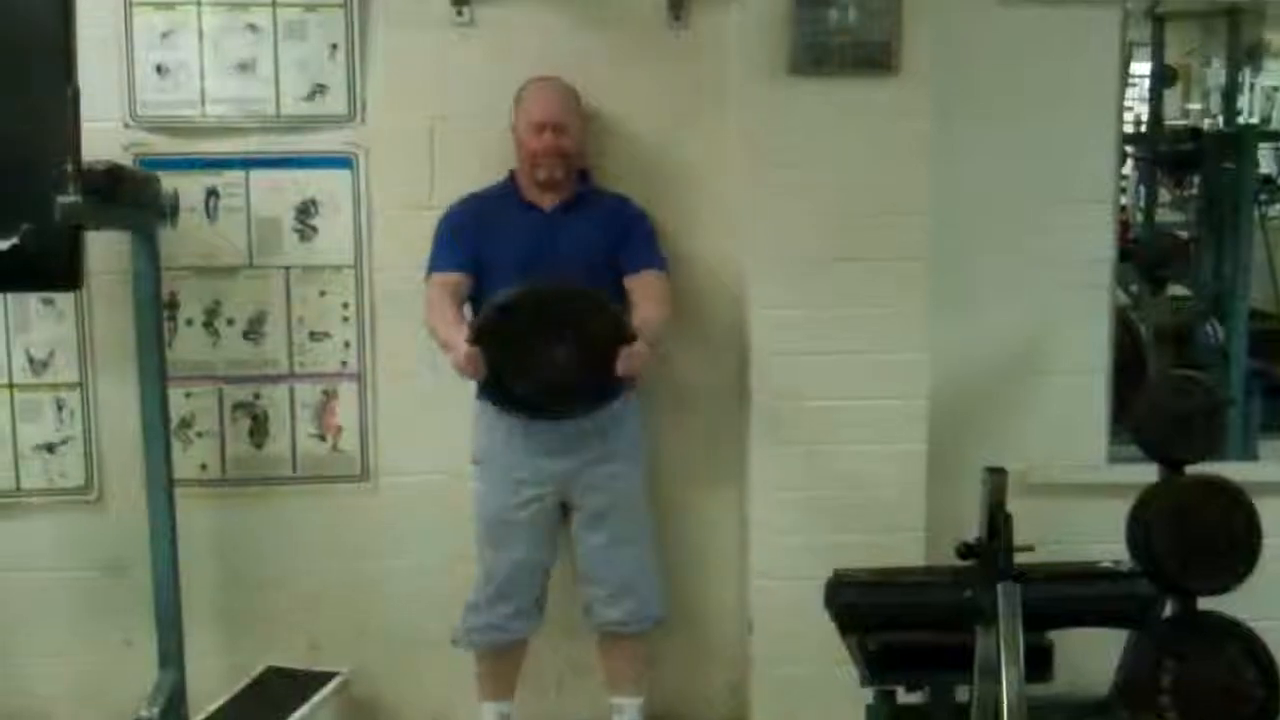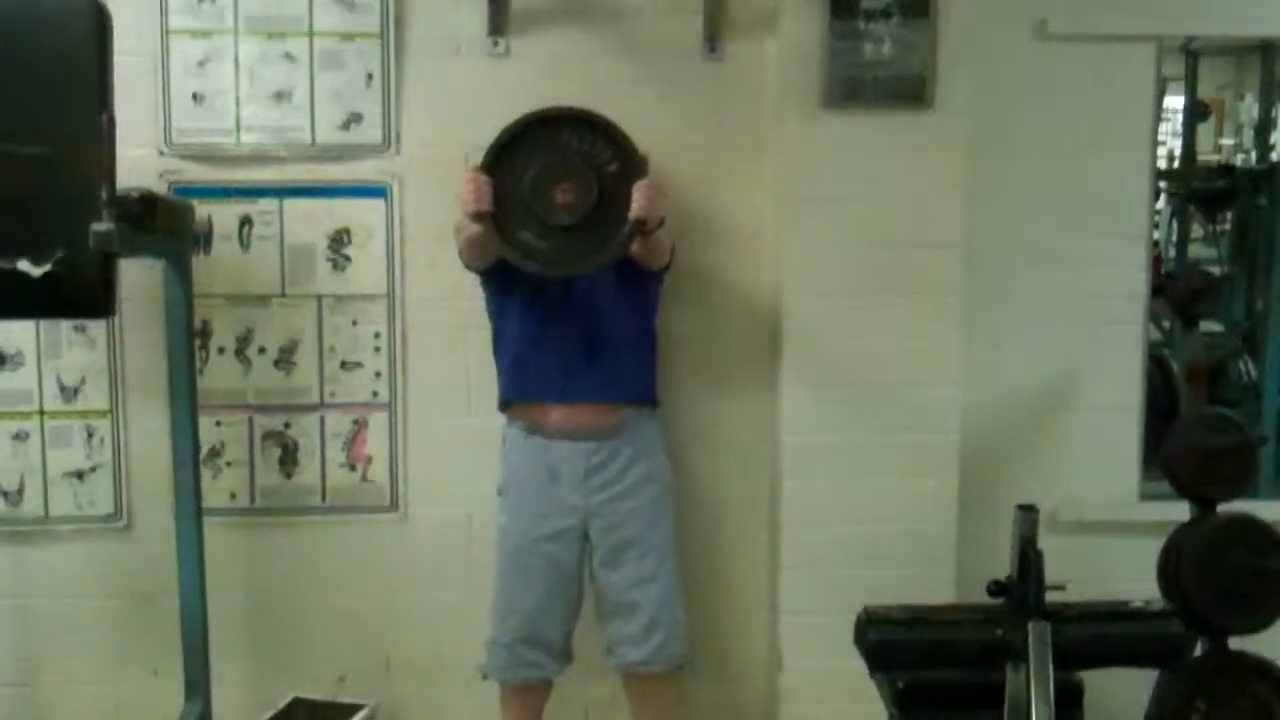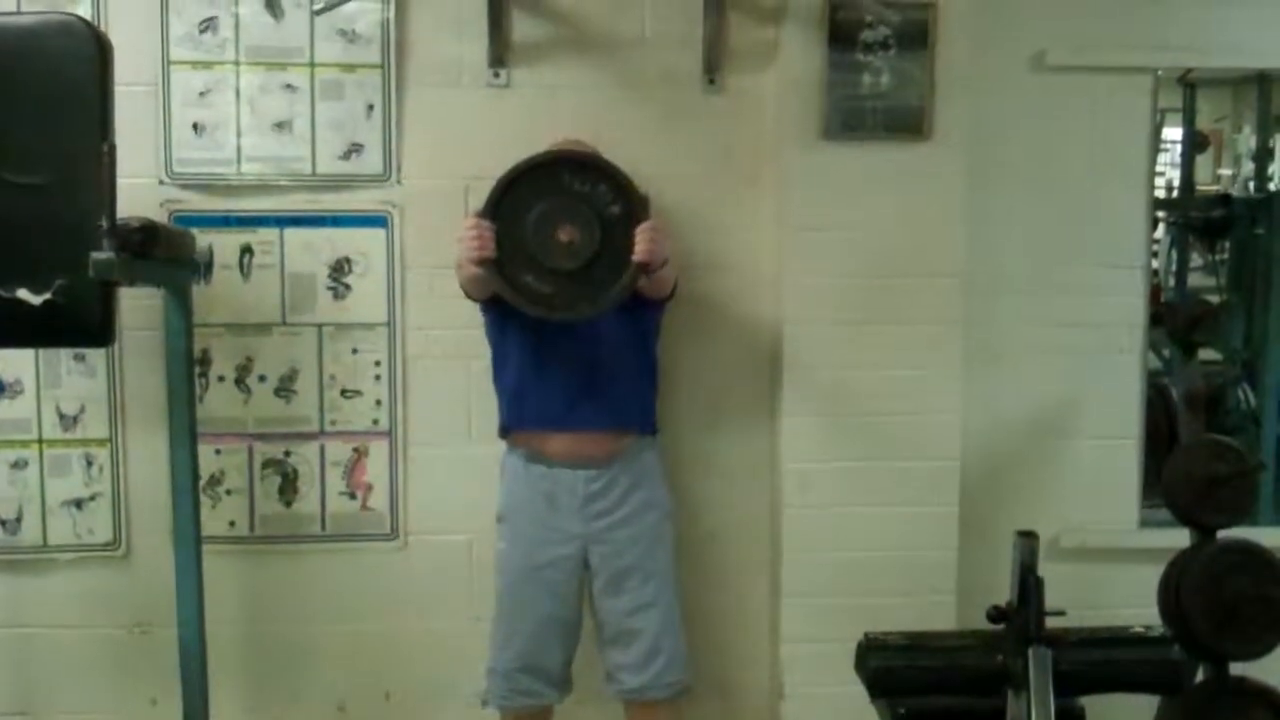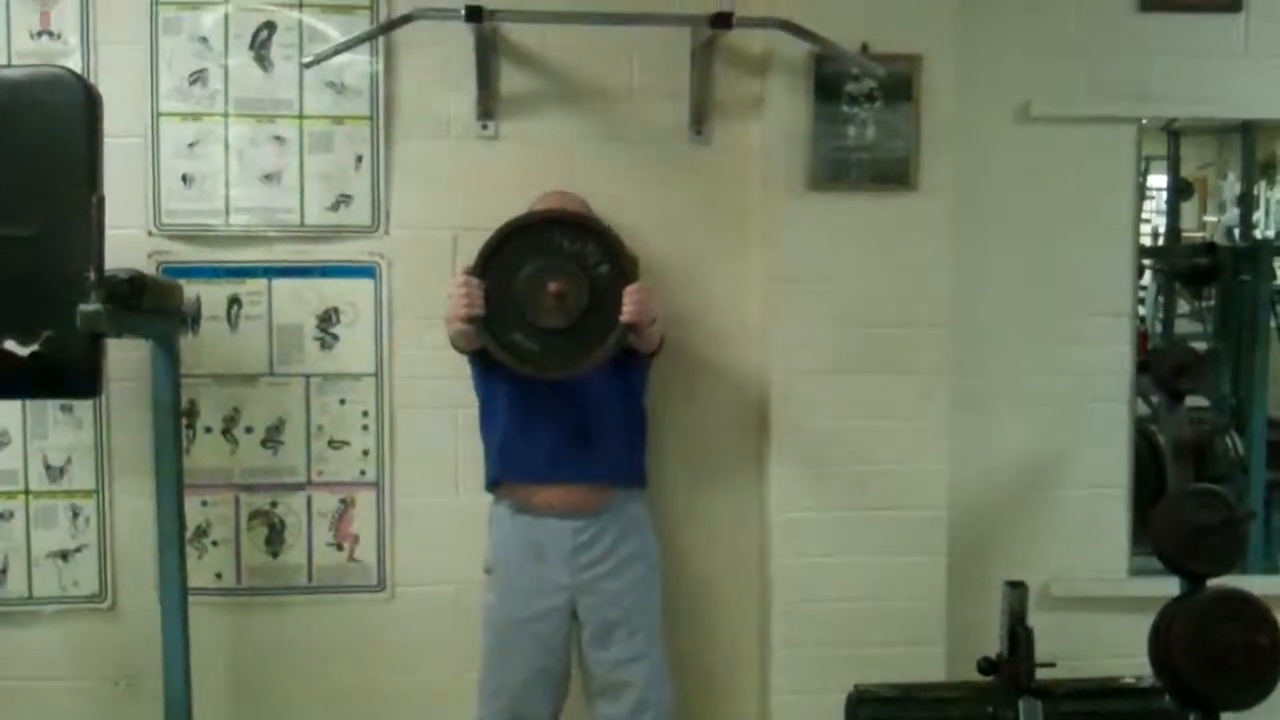
dt=1s
person 1, frame 1
left shoulder: (620, 217)
right shoulder: (471, 217)
left elbow: (652, 294)
right elbow: (441, 296)
left wrist: (643, 342)
right wrist: (457, 342)
left hip: (606, 429)
right hip: (511, 432)
left knee: (622, 588)
right knee: (499, 595)
person 1, frame 2
left shoulder: (629, 244)
left elbow: (657, 255)
right elbow: (476, 252)
left wrist: (653, 225)
right wrist: (473, 222)
left hip: (627, 450)
right hip: (536, 453)
left knee: (648, 622)
right knee: (524, 626)
person 1, frame 3
left shoulder: (628, 267)
left elbow: (660, 285)
right elbow: (479, 286)
left wrist: (658, 263)
right wrist: (471, 263)
left hip: (626, 476)
right hip: (536, 481)
left knee: (649, 649)
right knee: (524, 657)
person 1, frame 4
left shoulder: (615, 313)
left elbow: (648, 339)
right elbow: (468, 338)
left wrist: (646, 320)
right wrist: (460, 317)
left hip: (615, 528)
right hip: (523, 531)
